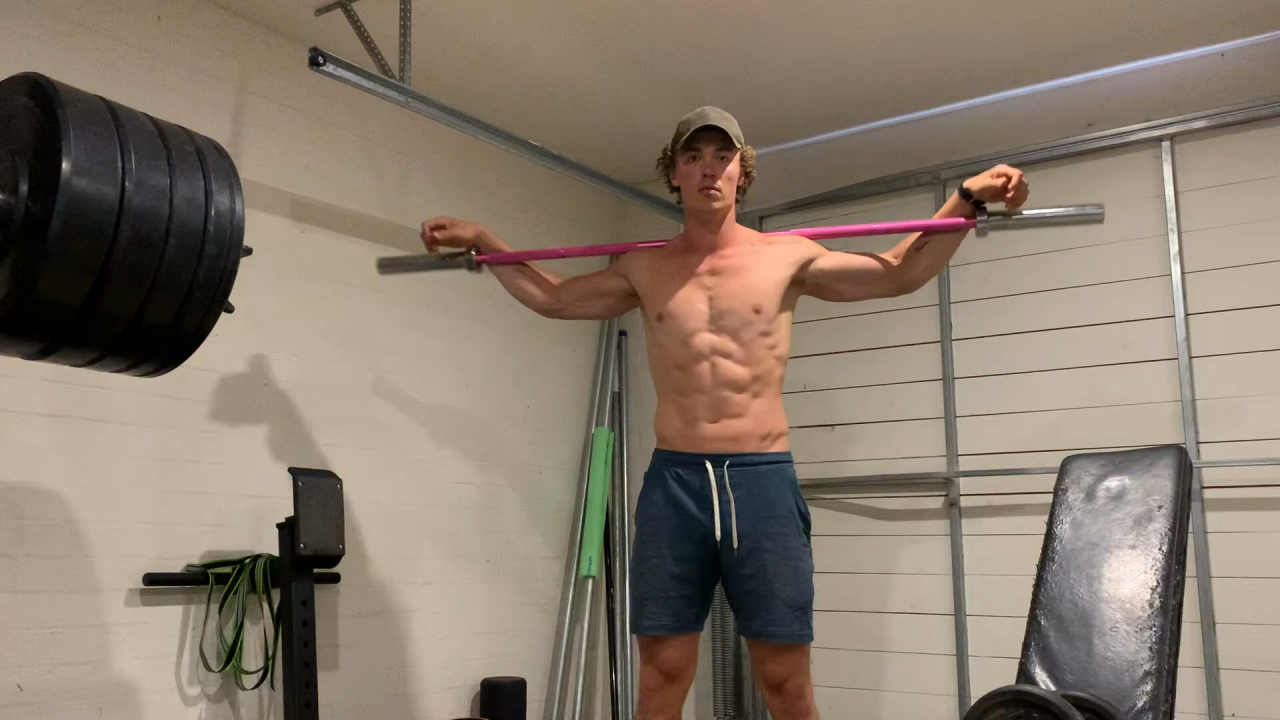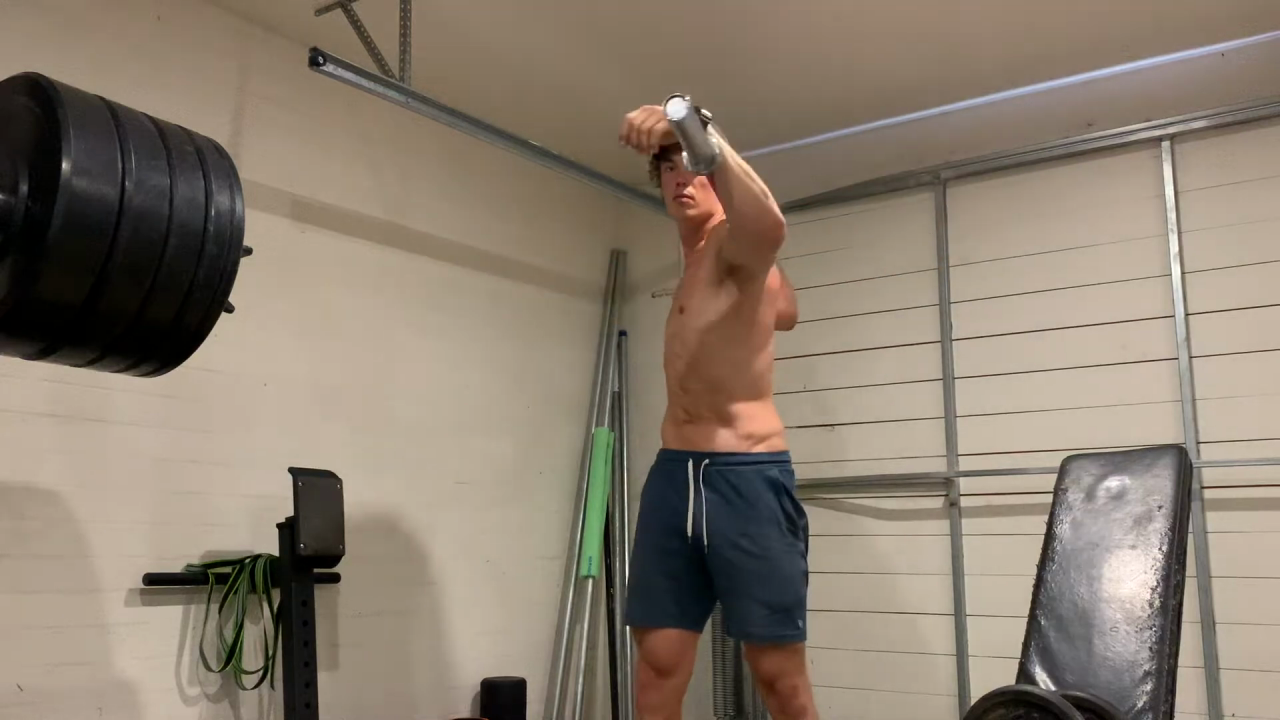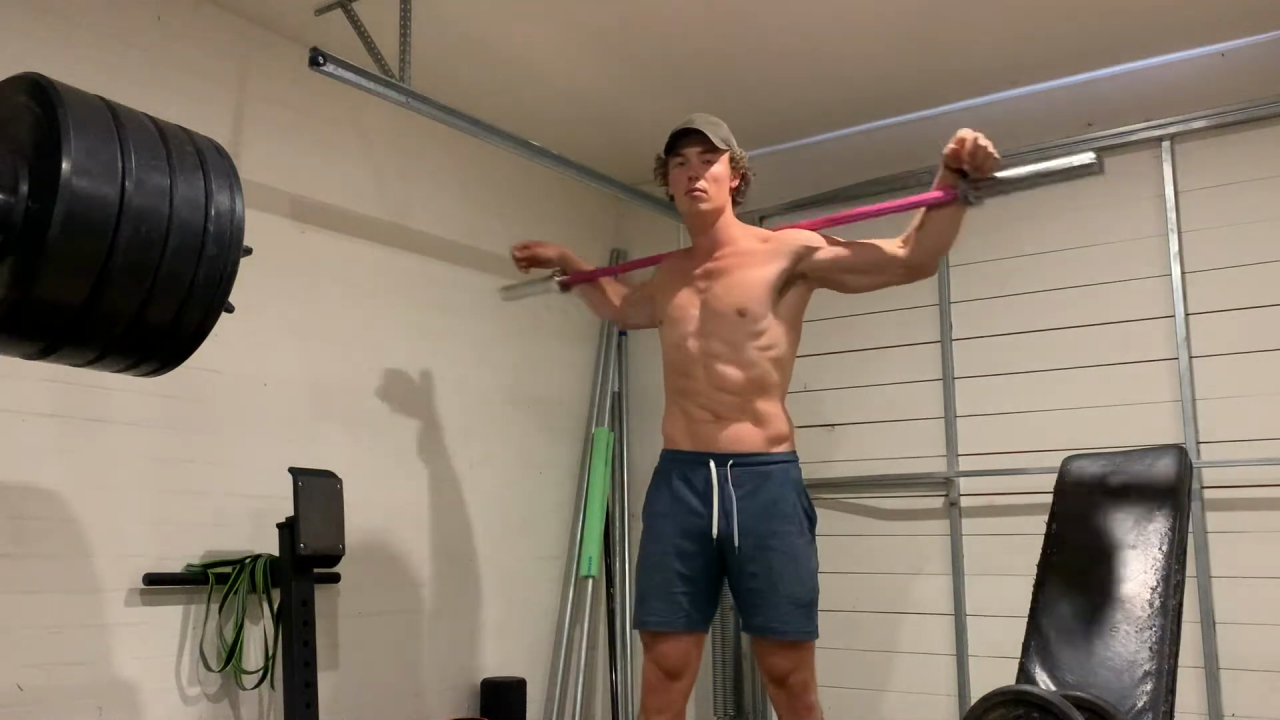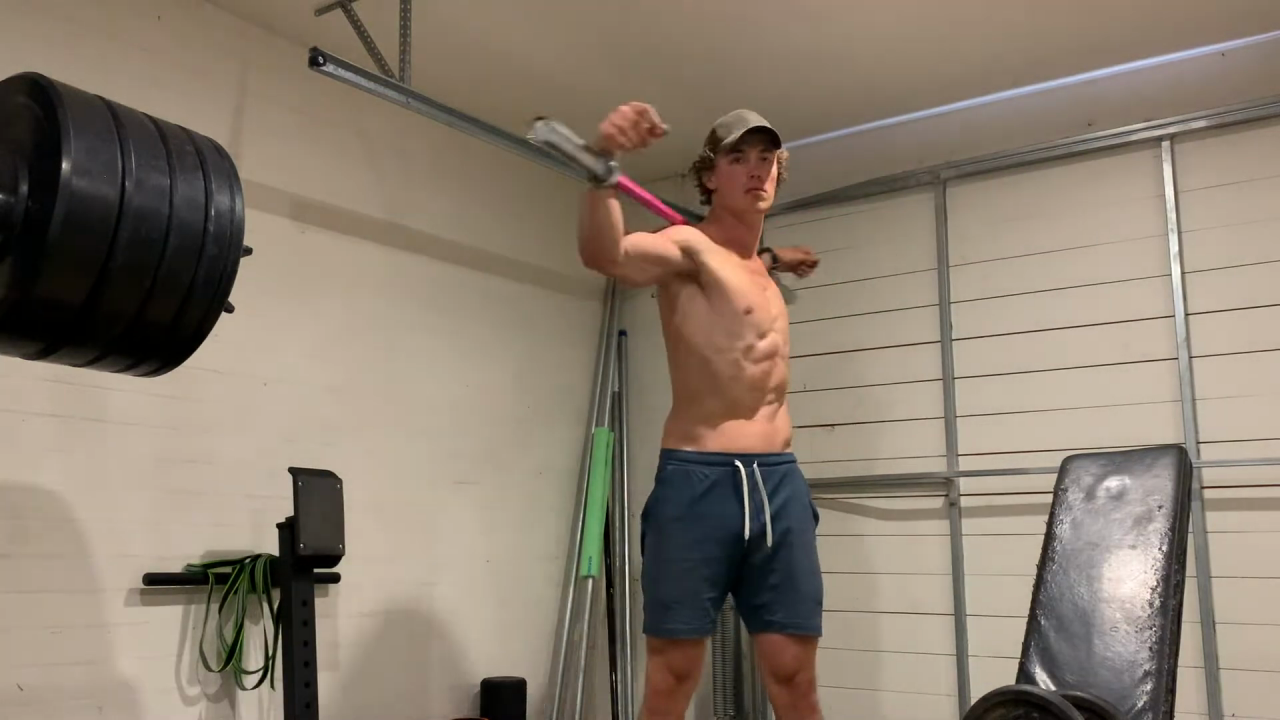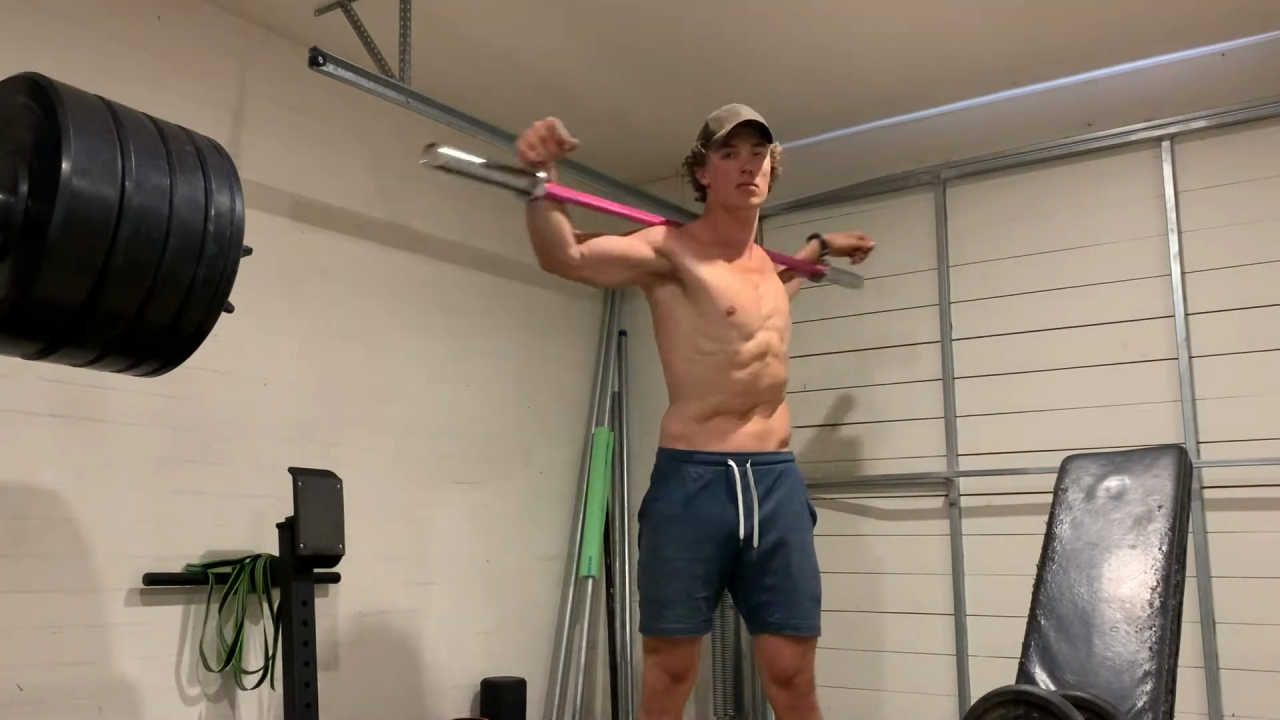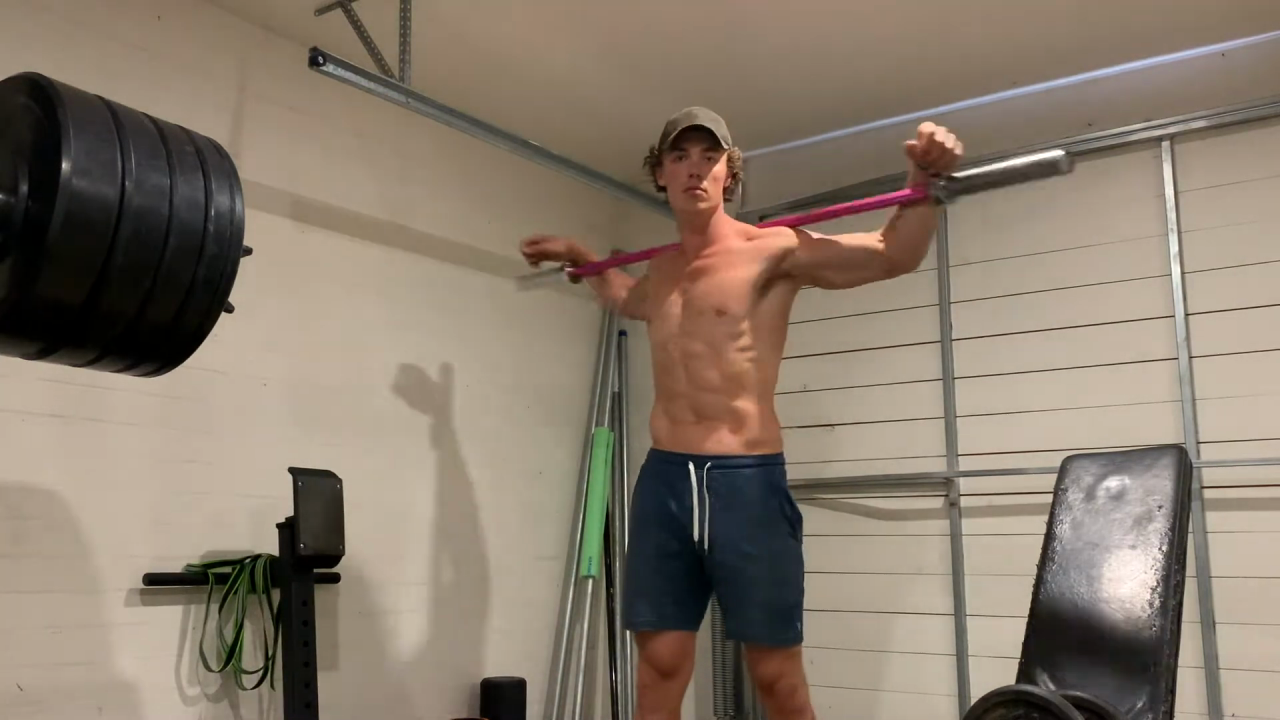
dt=0.7s
person 1, frame 1
left shoulder: (785, 255)
right shoulder: (645, 268)
left elbow: (903, 272)
right elbow: (554, 296)
left wrist: (966, 200)
right wrist: (484, 243)
left hip: (762, 481)
right hip: (674, 482)
right knee: (664, 667)
person 1, frame 2
left shoulder: (735, 242)
right shoulder: (705, 266)
left elbow: (768, 225)
right elbow: (784, 308)
left wrist: (705, 138)
left hip: (749, 478)
right hip: (673, 477)
right knee: (658, 666)
person 1, frame 3
left shoulder: (787, 252)
right shoulder: (669, 275)
left elbow: (913, 260)
right elbow: (624, 310)
left wrist: (953, 178)
right wrist: (569, 265)
left hip: (767, 481)
right hip: (680, 482)
right knee: (666, 668)
person 1, frame 4
left shoulder: (758, 269)
right shoulder: (687, 246)
right elbow: (604, 251)
right wrist: (606, 156)
left hip: (780, 483)
right hip: (695, 482)
person 1, frame 5
left shoulder: (765, 266)
right shoulder: (671, 248)
right elbow: (562, 254)
left wrist: (820, 249)
right wrist: (535, 174)
left hip: (777, 483)
right hip: (690, 483)
person 1, frame 6
left shoulder: (772, 250)
right shoulder: (661, 270)
left elbow: (897, 254)
left wrist: (926, 175)
right wrist: (582, 259)
left hip: (748, 483)
right hip: (664, 481)
right knee: (660, 668)
